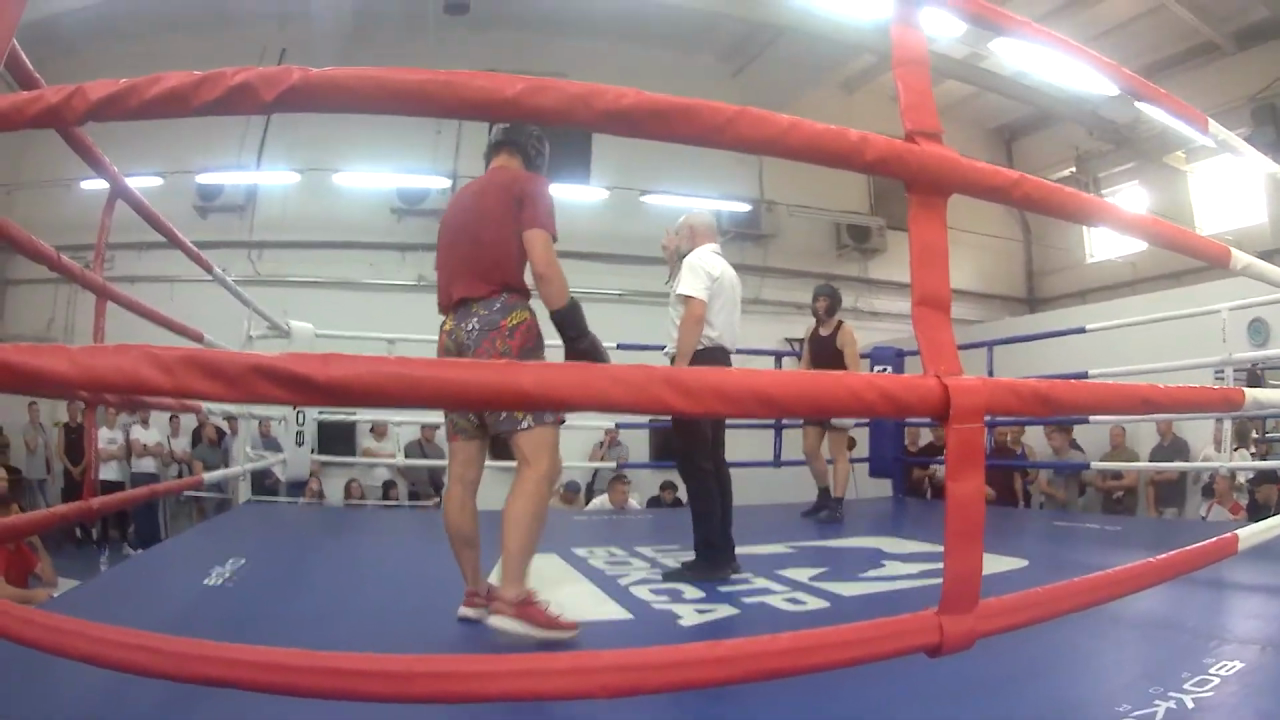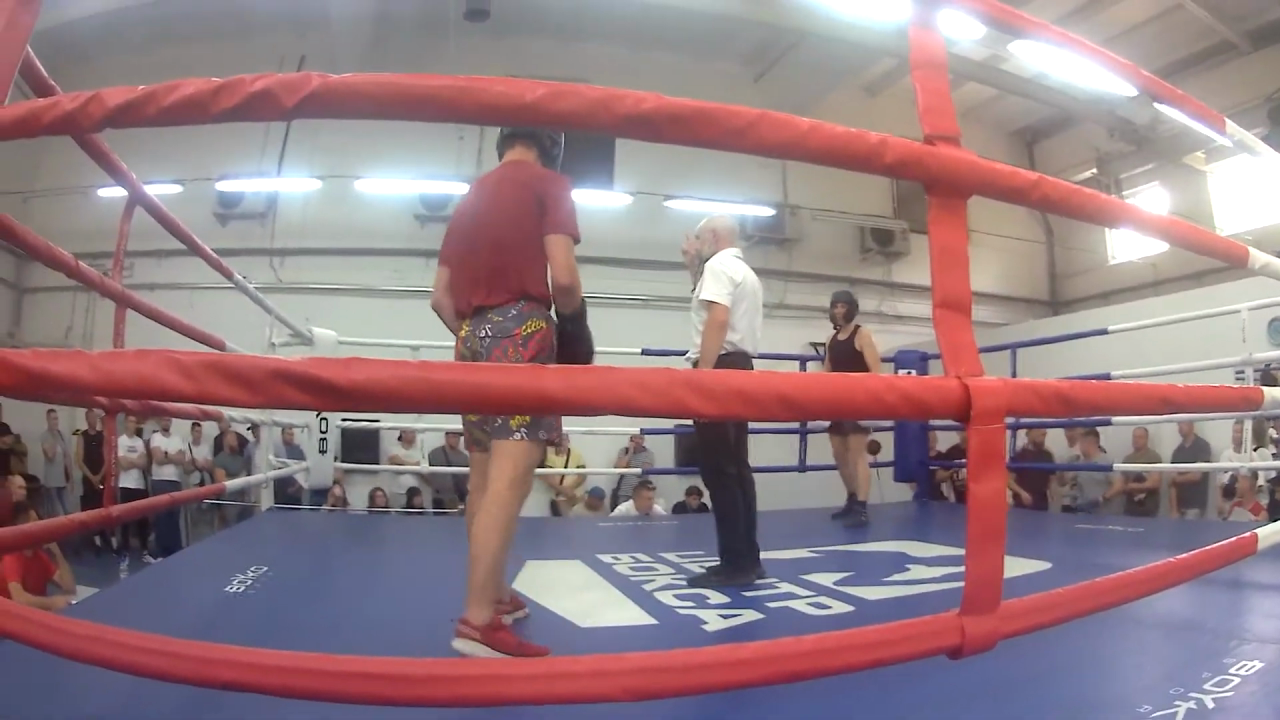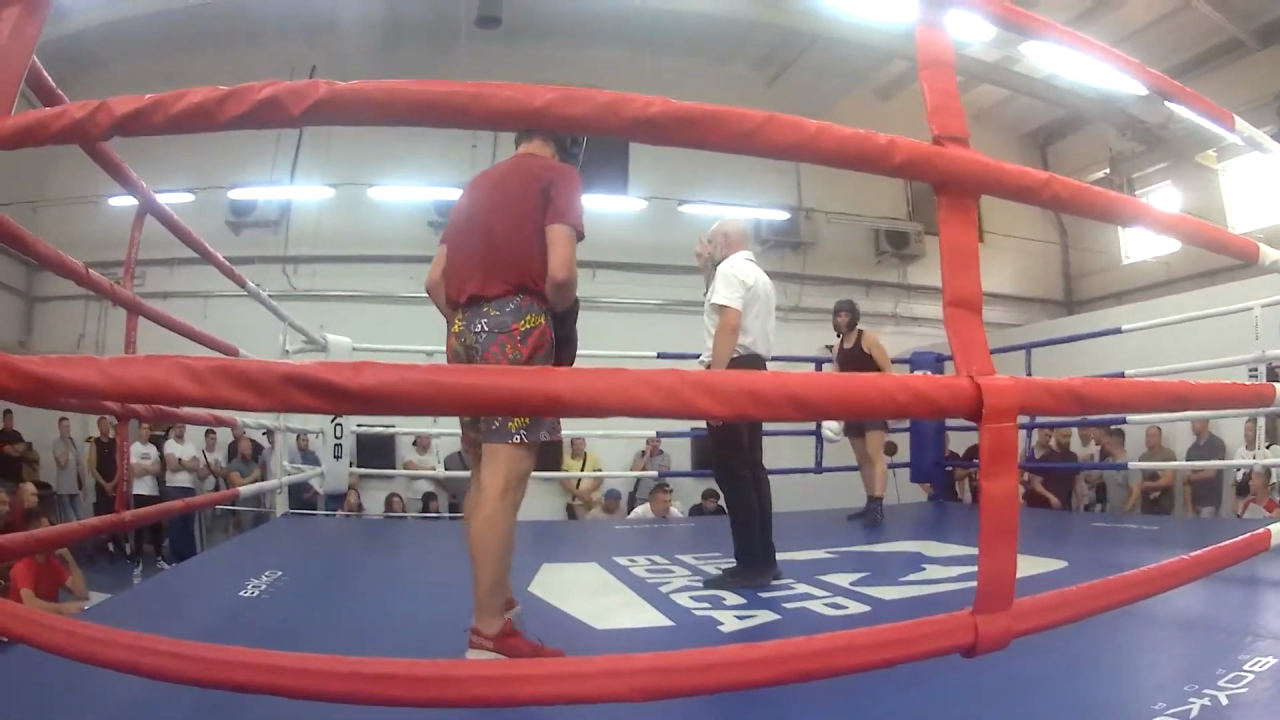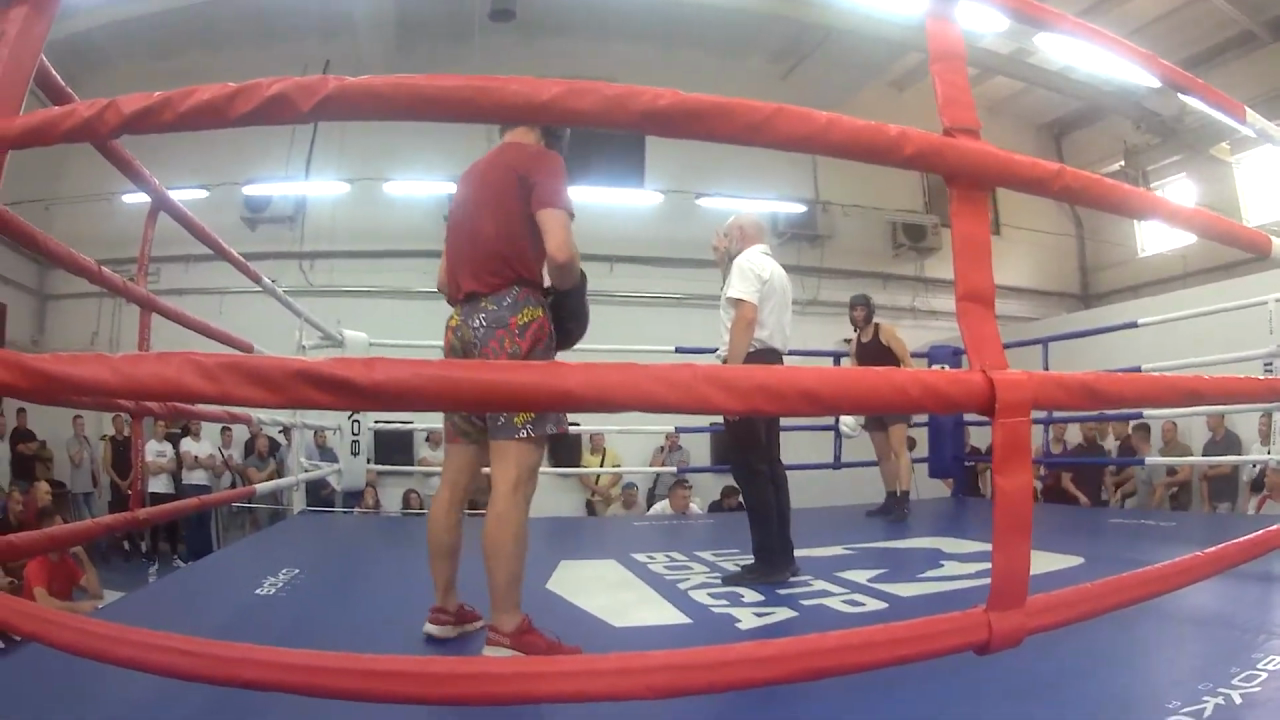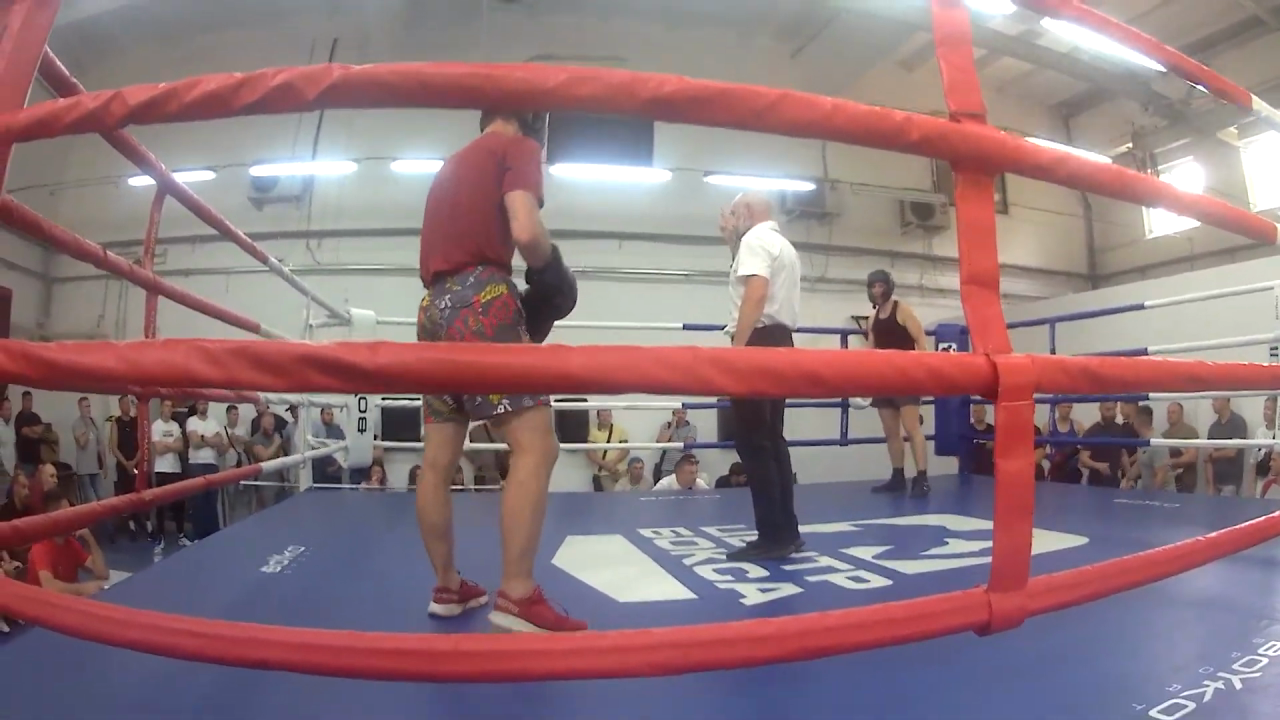
dt=0.3s
person 1, frame 1
left shoulder: (458, 201)
right shoulder: (528, 185)
right elbow: (542, 267)
right wrist: (577, 333)
left hip: (453, 331)
right hip: (503, 322)
left knee: (463, 473)
right knee: (538, 461)
left ankle: (476, 590)
right ankle: (513, 596)
person 1, frame 2
left shoulder: (469, 198)
right shoulder: (548, 182)
left elbow: (441, 296)
right elbow: (563, 277)
right wrist: (574, 329)
left hip: (470, 335)
right hip: (520, 330)
left knee: (484, 477)
right knee: (510, 478)
left ankle: (494, 596)
right ankle: (478, 621)
person 1, frame 3
left shoulder: (478, 183)
right shoulder: (558, 174)
left elbow: (435, 280)
right elbow: (560, 272)
right wrist: (563, 321)
left hip: (465, 329)
right hip: (517, 325)
left knee: (486, 478)
right knee: (504, 485)
left ankle: (492, 595)
right ankle: (490, 633)
person 1, frame 4
left shoulder: (471, 175)
right shoulder: (541, 159)
left elbow: (445, 278)
right elbow: (560, 253)
right wrist: (568, 293)
left hip: (462, 324)
right hip: (515, 319)
left knee: (455, 477)
right knee: (513, 481)
left ankle: (444, 607)
right ankle: (507, 629)
person 1, frame 5
left shoulder: (452, 165)
right shoulder: (518, 147)
right elbow: (525, 232)
right wrist: (547, 269)
left hip: (435, 306)
right hip: (482, 299)
left knee: (438, 461)
right knee: (535, 448)
left ankle: (448, 585)
right ankle: (517, 593)
person 2, frame 1
left shoulder: (696, 260)
right shoulder: (725, 268)
left elbow: (694, 315)
left wrist: (677, 370)
right wrist: (674, 263)
left hip: (698, 364)
right hip: (718, 363)
left knee: (694, 463)
right knee: (712, 460)
left ankle: (710, 558)
right ankle: (722, 553)
person 2, frame 2
left shoulder: (719, 265)
right shoulder: (746, 272)
left elbow: (717, 320)
right wrist: (694, 267)
left hip: (720, 369)
right hip: (740, 368)
left knee: (719, 468)
right knee: (736, 466)
left ankle: (735, 562)
right ankle: (747, 558)
person 2, frame 3
left shoulder: (730, 269)
right shoulder: (759, 276)
left elbow: (728, 324)
right wrist: (708, 269)
left hip: (734, 373)
right hip: (754, 372)
left knee: (732, 471)
right knee: (750, 468)
left ankle: (751, 564)
right ankle: (763, 559)
person 2, frame 4
left shoulder: (747, 262)
right shoulder: (775, 269)
left elbow: (745, 318)
right wrist: (724, 263)
left hip: (750, 367)
right hip: (770, 365)
left knee: (749, 466)
right knee: (768, 464)
left ankle: (769, 561)
right ankle: (780, 556)
person 2, frame 5
left shoulder: (756, 239)
right shoulder: (781, 244)
left elbow: (754, 294)
left wrist: (732, 351)
right wrist: (733, 240)
left hip: (759, 344)
right hip: (779, 343)
left knee: (753, 441)
right knee: (771, 440)
left ankle: (773, 536)
right ankle: (785, 531)
person 3, frame 1
left shoulder: (845, 331)
right shoulder: (811, 332)
left elbow: (853, 369)
right elbow: (805, 366)
left knee: (838, 454)
right knee: (810, 450)
left ankle: (837, 506)
right ankle: (824, 495)
person 3, frame 2
left shoulder: (862, 335)
right shoulder: (832, 340)
left elbow: (875, 369)
left knee: (858, 457)
right knee: (840, 456)
left ankle: (861, 509)
right ankle: (852, 501)
person 3, frame 3
left shoulder: (868, 338)
right shoulder: (837, 349)
left elbow: (887, 369)
left knee: (874, 454)
right knee: (861, 459)
left ankle: (877, 507)
right ankle: (871, 504)
person 3, frame 4
left shoulder: (885, 331)
right shoulder: (855, 344)
left elbow: (906, 360)
left knee: (898, 448)
right knee: (882, 455)
left ankle: (903, 500)
right ankle: (891, 500)
person 3, frame 5
left shoulder: (902, 310)
right shoulder: (873, 319)
left elbow: (920, 340)
right elbow: (872, 351)
left knee: (911, 428)
right knee: (890, 432)
left ankle: (922, 479)
right ankle: (898, 478)
